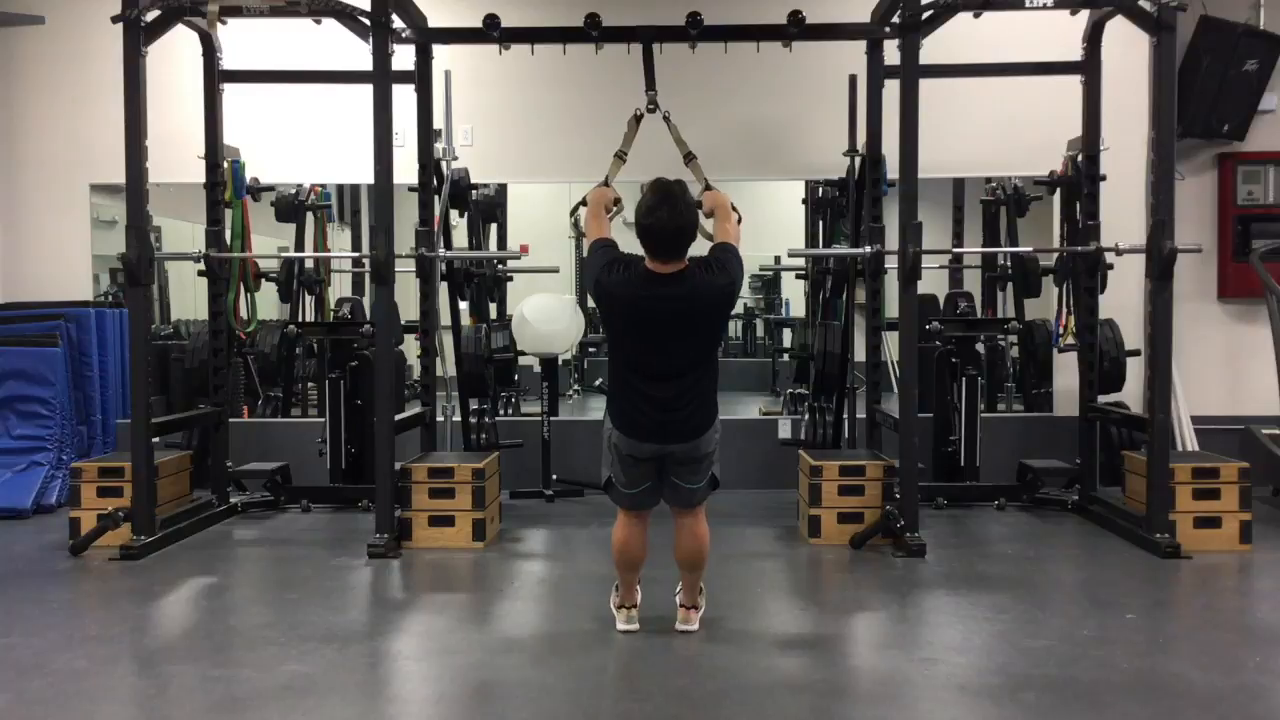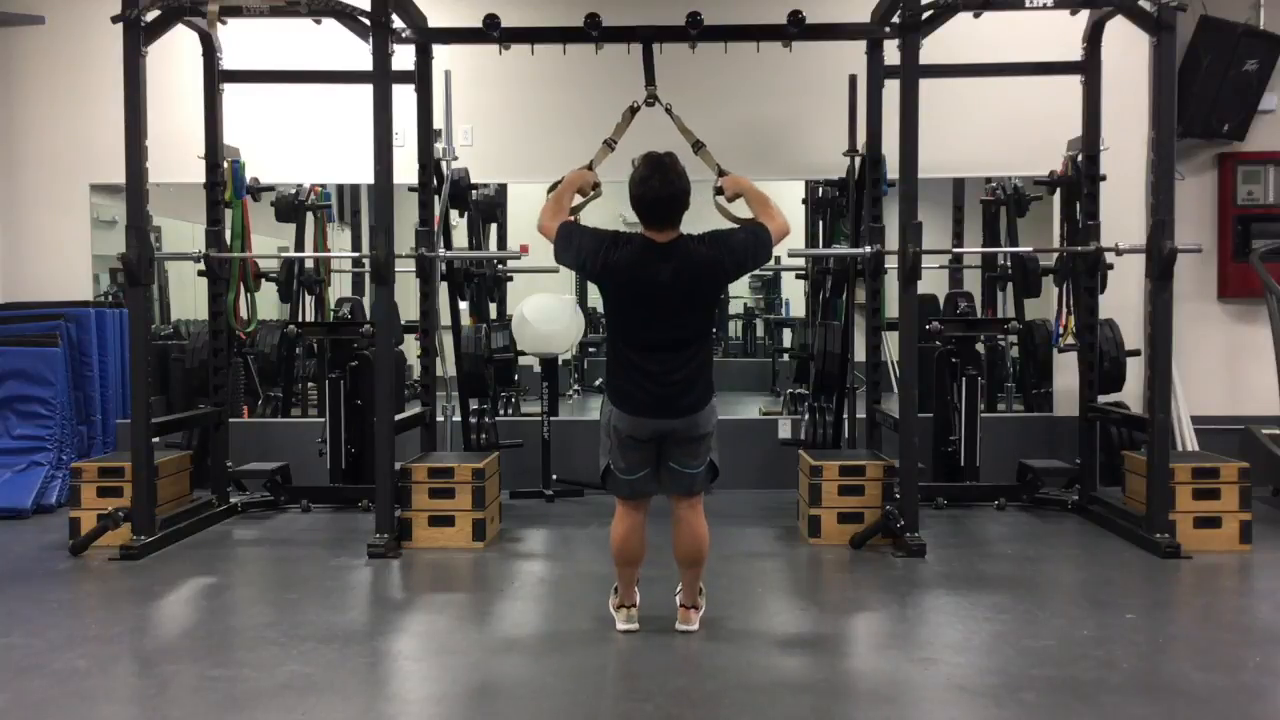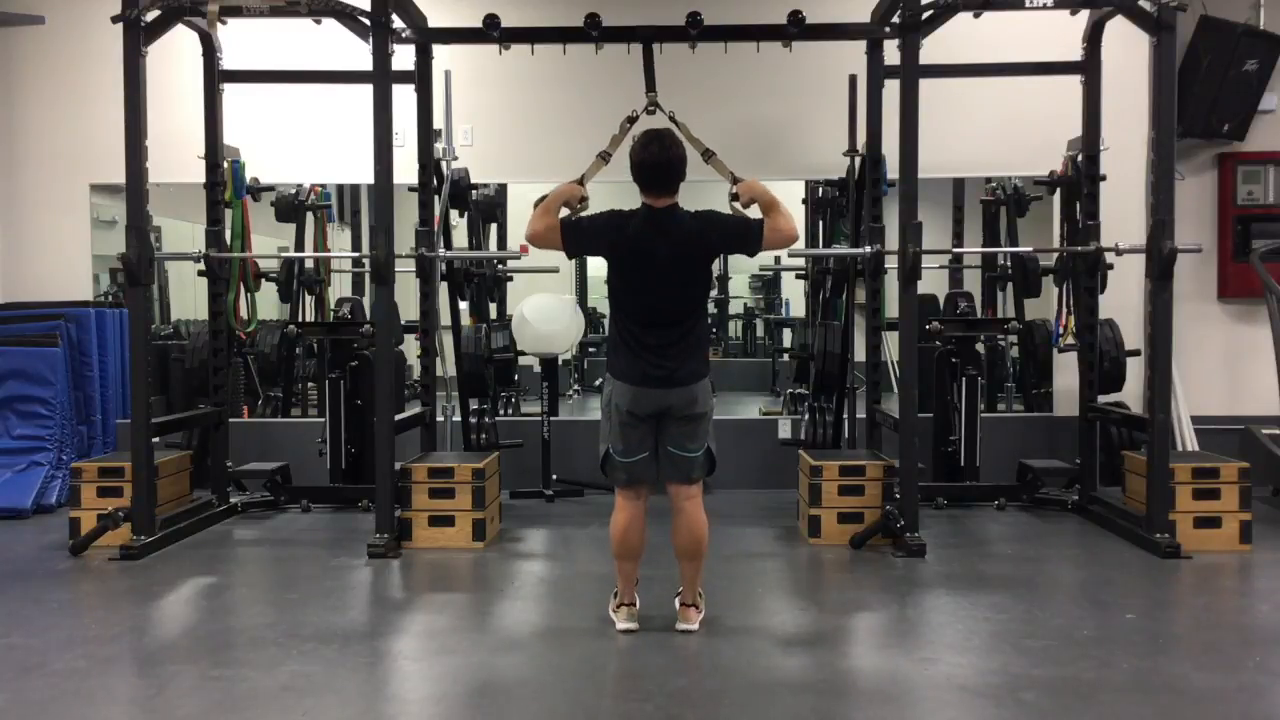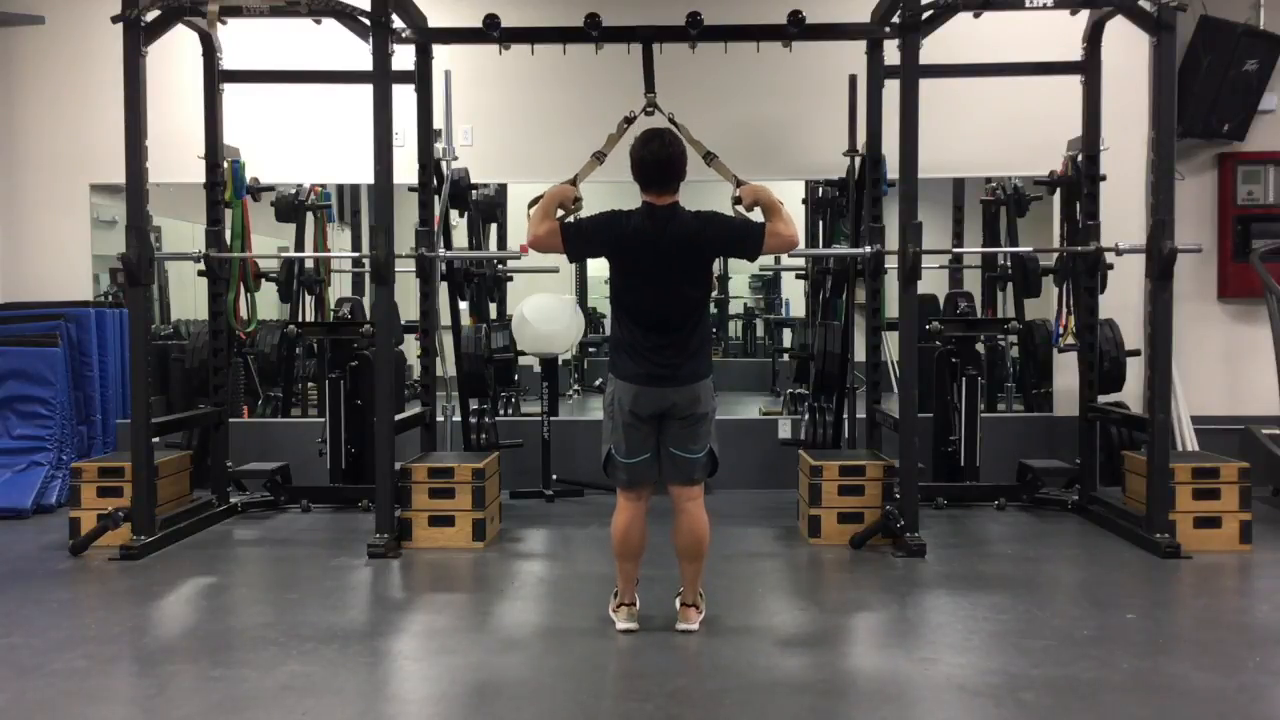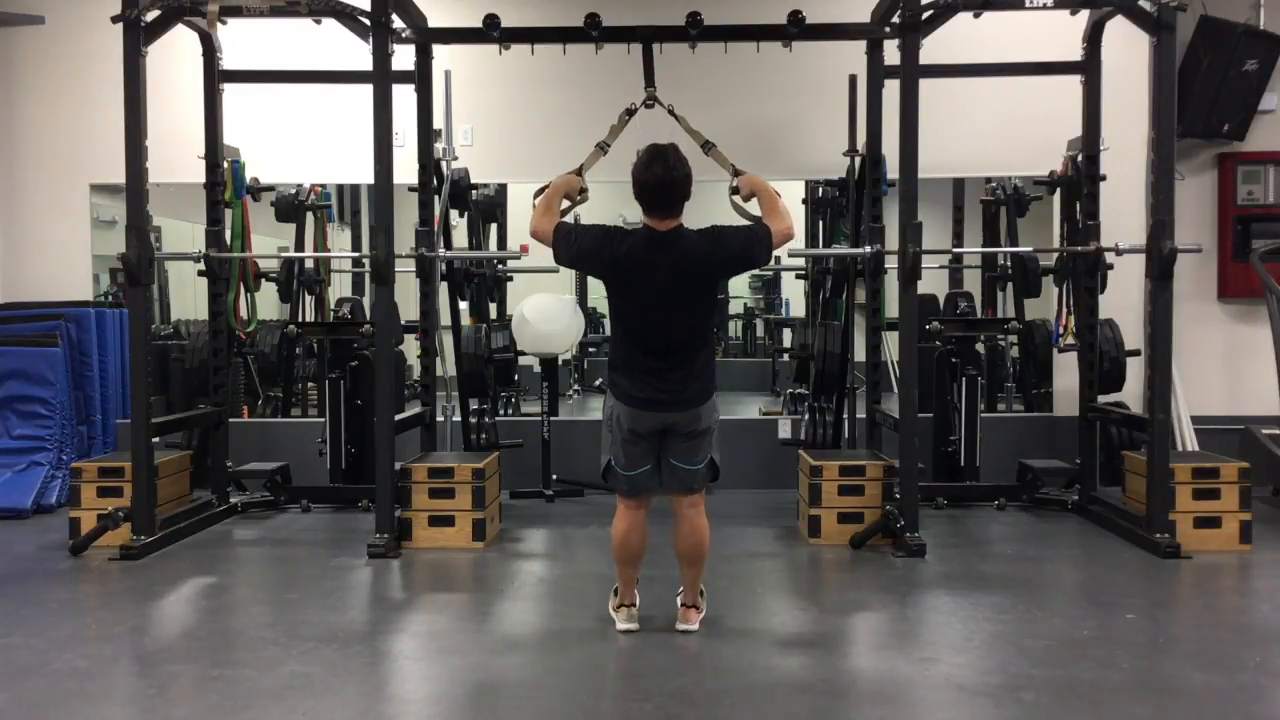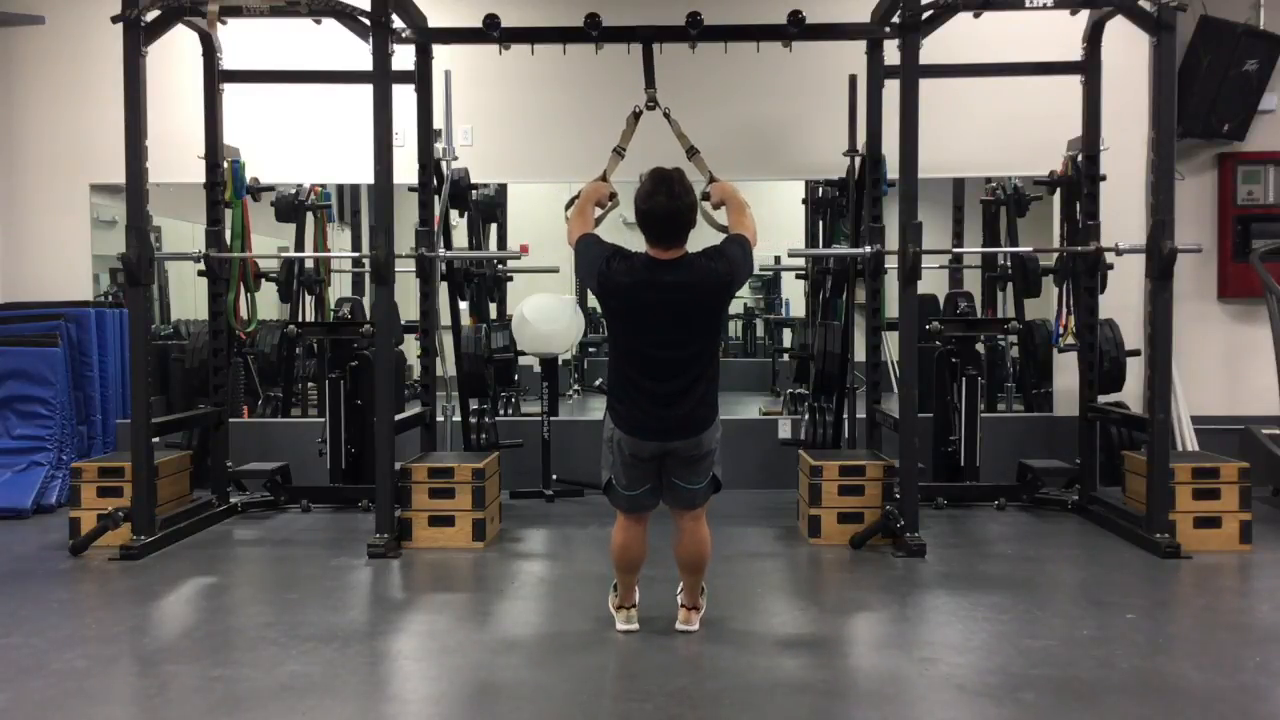
dt=0.5s
person 1, frame 1
left shoulder: (612, 283)
right shoulder: (717, 285)
left elbow: (595, 229)
right elbow: (727, 231)
left wrist: (599, 199)
right wrist: (719, 204)
left hip: (630, 426)
right hip: (695, 427)
left knee: (631, 514)
right knee: (690, 513)
left ankle: (627, 603)
right ankle: (690, 604)
person 1, frame 2
left shoulder: (610, 256)
right shoulder: (713, 256)
left elbow: (549, 222)
right elbow: (776, 225)
left wrist: (573, 181)
right wrist: (743, 186)
left hip: (628, 407)
right hip: (692, 407)
left knee: (630, 507)
right knee: (689, 506)
left ankle: (625, 603)
right ankle: (690, 604)
person 1, frame 3
left shoulder: (615, 229)
right shoulder: (706, 229)
left elbow: (536, 231)
right elbow: (787, 231)
left wrist: (562, 194)
right wrist: (759, 191)
left hip: (628, 384)
right hip: (689, 385)
left knee: (629, 496)
right knee: (688, 495)
left ankle: (625, 602)
right ankle: (690, 603)
person 1, frame 4
left shoulder: (616, 229)
right shoulder: (706, 229)
left elbow: (538, 235)
right elbow: (786, 236)
left wrist: (554, 196)
right wrist: (763, 196)
left hip: (631, 384)
right hip: (691, 384)
left knee: (631, 497)
right knee: (689, 496)
left ankle: (625, 602)
right ankle: (690, 603)
person 1, frame 5
left shoulder: (612, 249)
right shoulder: (713, 249)
left elbow: (541, 225)
right elbow: (782, 227)
left wrist: (561, 186)
right wrist: (760, 187)
left hip: (631, 400)
right hip: (693, 401)
left knee: (631, 504)
right knee: (690, 504)
left ankle: (626, 602)
right ankle: (691, 604)
person 1, frame 6
left shoulder: (613, 275)
right shoulder: (717, 274)
left elbow: (578, 230)
right elbow: (745, 229)
left wrist: (590, 196)
right wrist: (729, 195)
left hip: (630, 424)
right hip: (695, 425)
left knee: (631, 517)
right knee: (691, 516)
left ankle: (625, 604)
right ankle: (690, 605)
